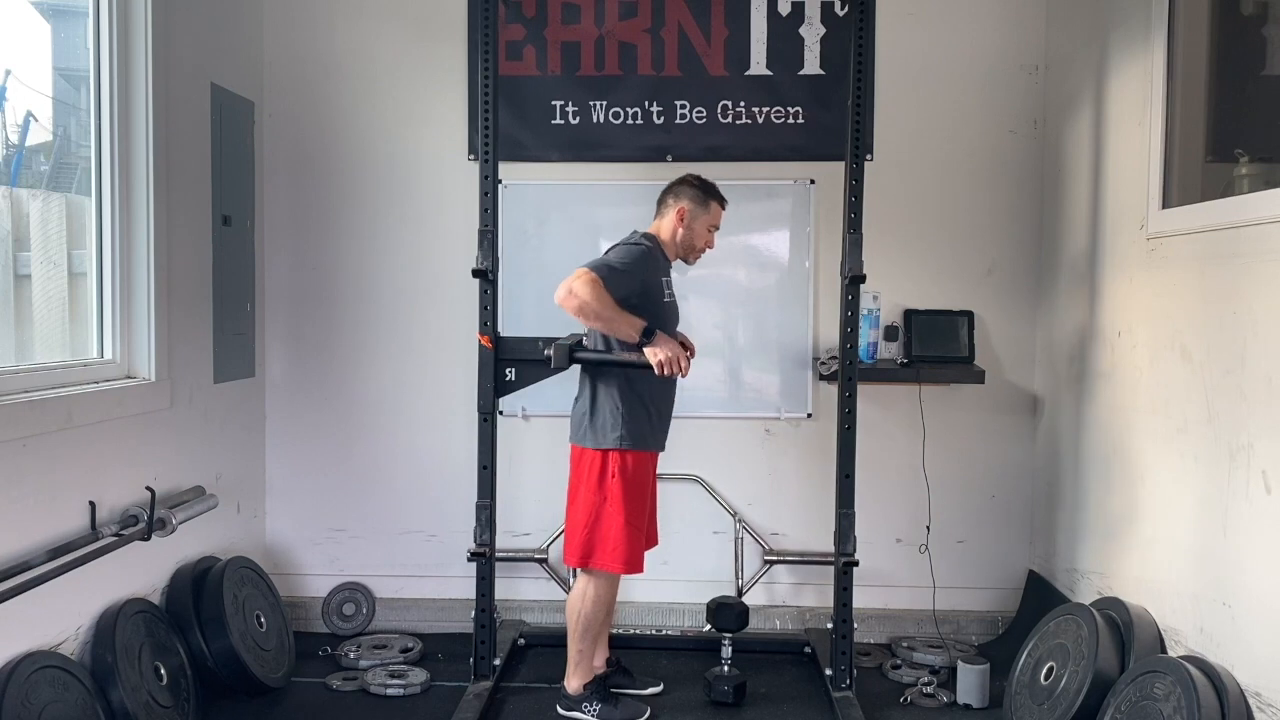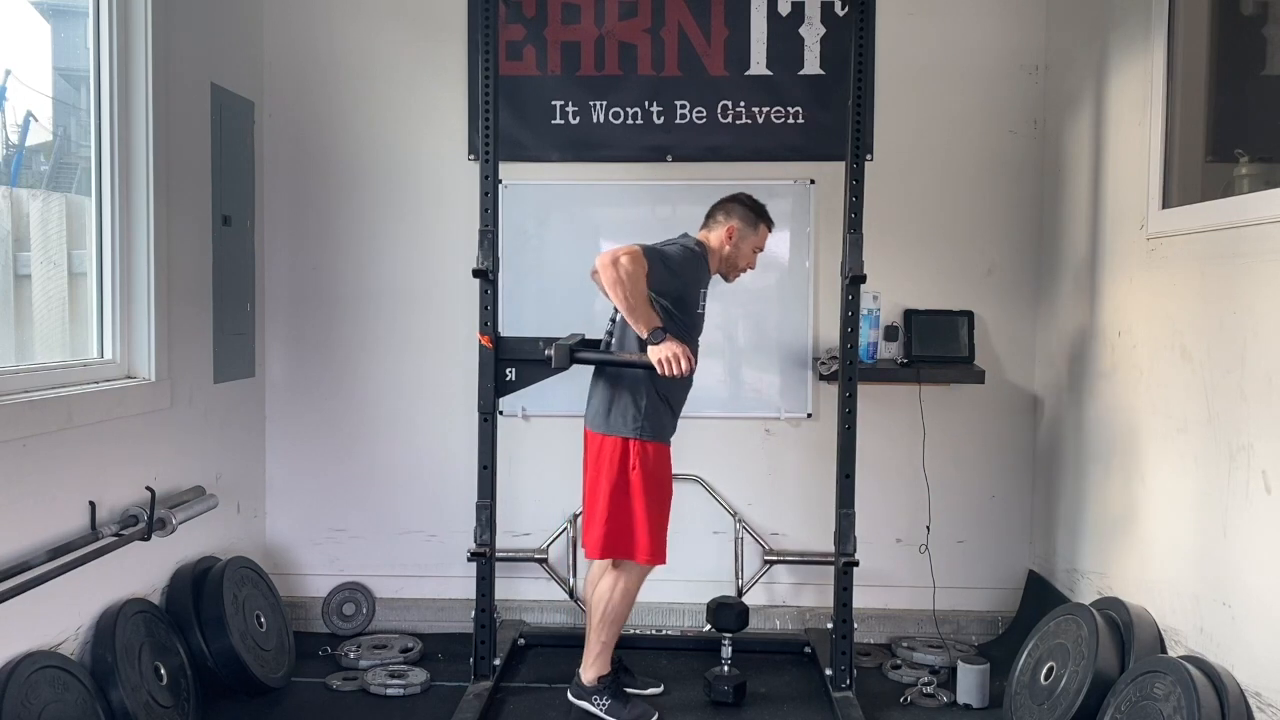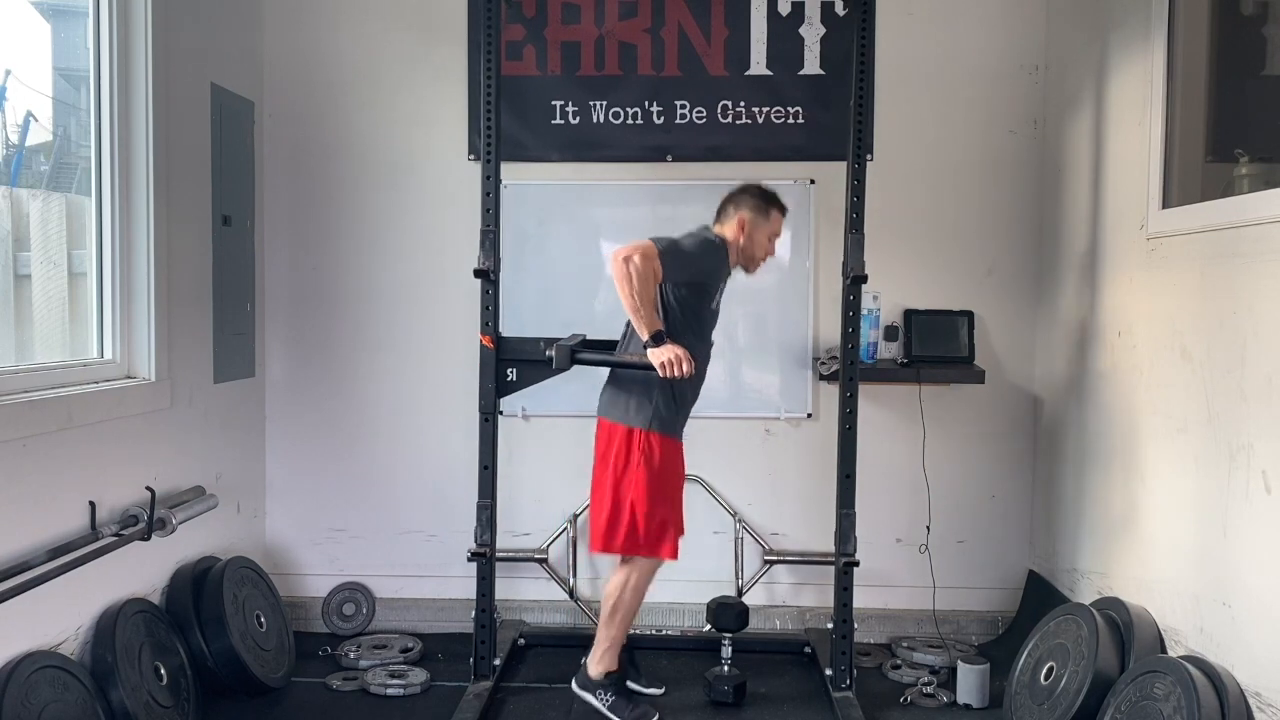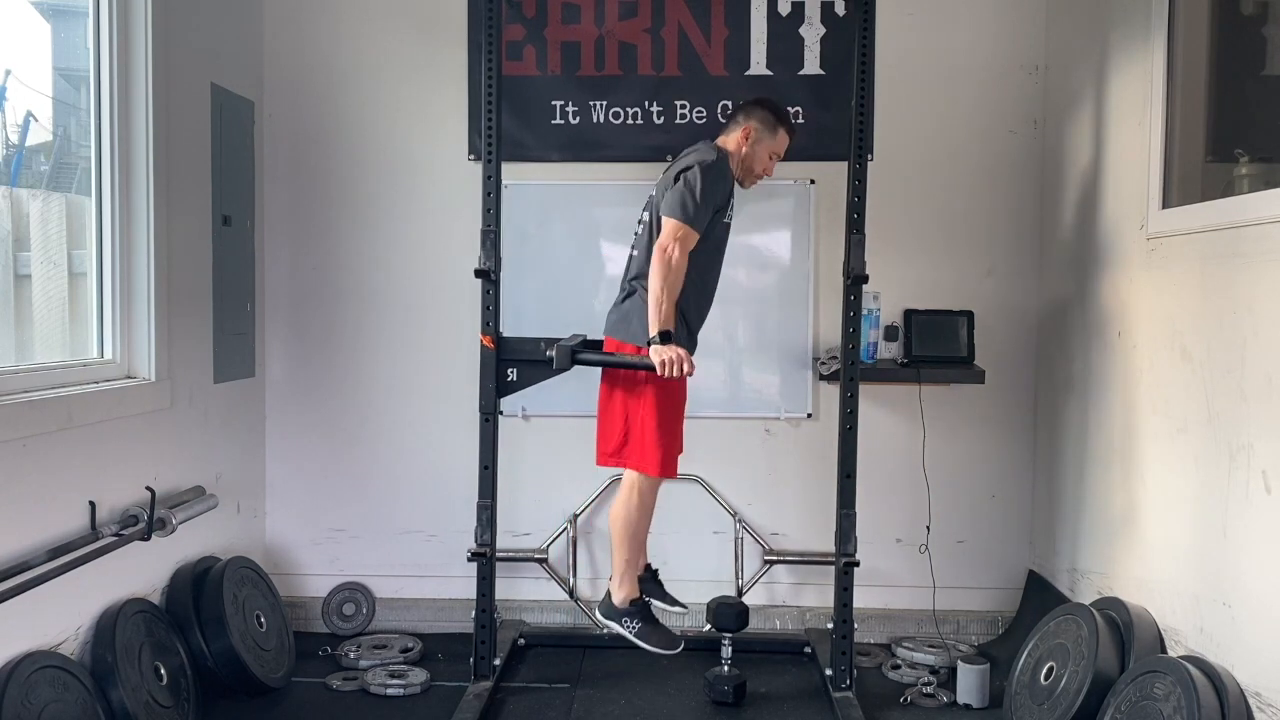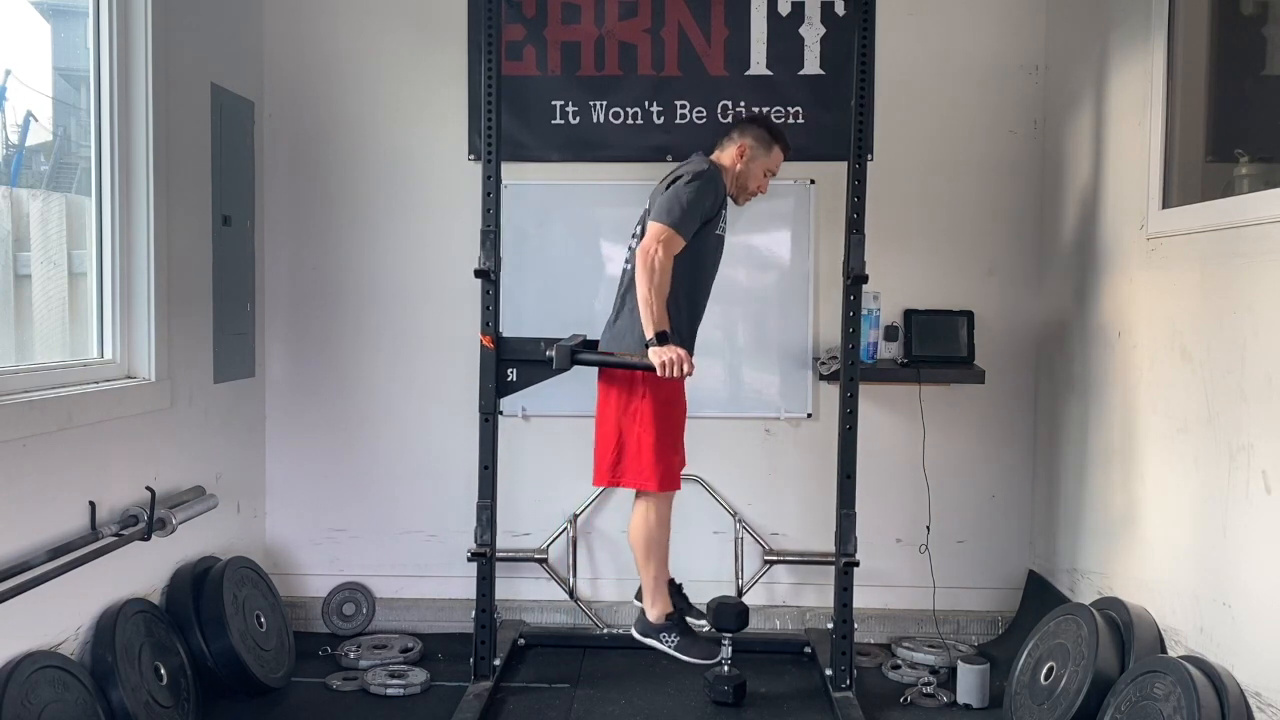
dt=0.4s
person 1, frame 1
left shoulder: (651, 261)
right shoulder: (638, 254)
left elbow: (619, 316)
right elbow: (571, 292)
left wrist: (664, 332)
right wrist: (649, 336)
left hip: (631, 435)
right hip: (612, 436)
left knee: (611, 562)
right knee: (600, 566)
left ankle: (600, 664)
person 1, frame 2
left shoulder: (685, 266)
right shoulder: (686, 258)
left elbow: (603, 275)
right elbow: (613, 264)
right wrist: (656, 336)
left hip: (629, 423)
right hip: (631, 427)
left knee: (613, 555)
right knee: (631, 558)
left ankle: (601, 661)
person 1, frame 3
left shoulder: (709, 263)
right shoulder: (704, 252)
left elbow: (654, 286)
right elbow: (629, 260)
right wrist: (654, 340)
left hip: (653, 420)
right hip: (641, 420)
left knee: (644, 549)
right knee: (645, 551)
left ankle: (612, 655)
right ankle: (597, 672)
person 1, frame 4
left shoulder: (706, 171)
right shoulder: (708, 169)
right elbow: (669, 249)
right wrist: (662, 337)
left hip: (653, 339)
right hip: (648, 343)
left knee: (648, 468)
right knee: (644, 470)
left ankle: (636, 572)
right ankle: (621, 599)
person 1, frame 5
left shoulder: (702, 190)
right shoulder: (700, 180)
right elbow: (653, 252)
right wrist: (659, 339)
left hip: (650, 351)
right hip: (643, 355)
left knee: (658, 483)
right knee: (654, 487)
left ankle: (658, 588)
right ankle: (657, 616)
